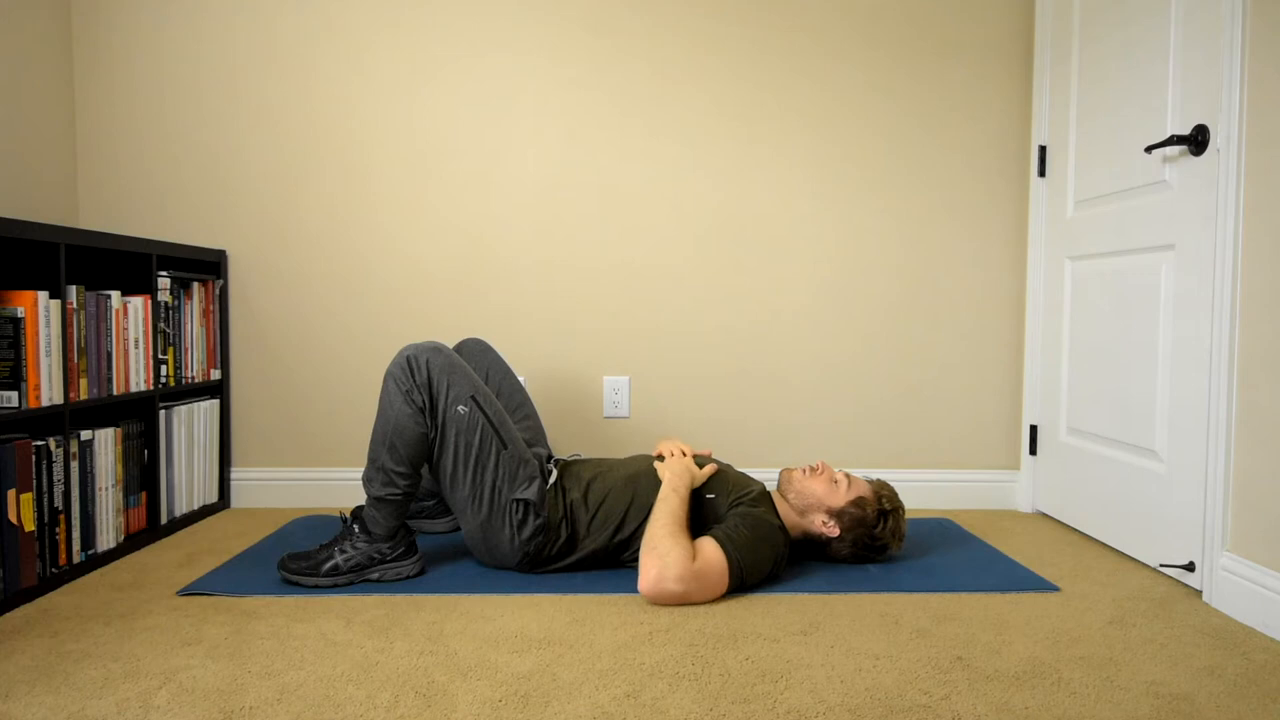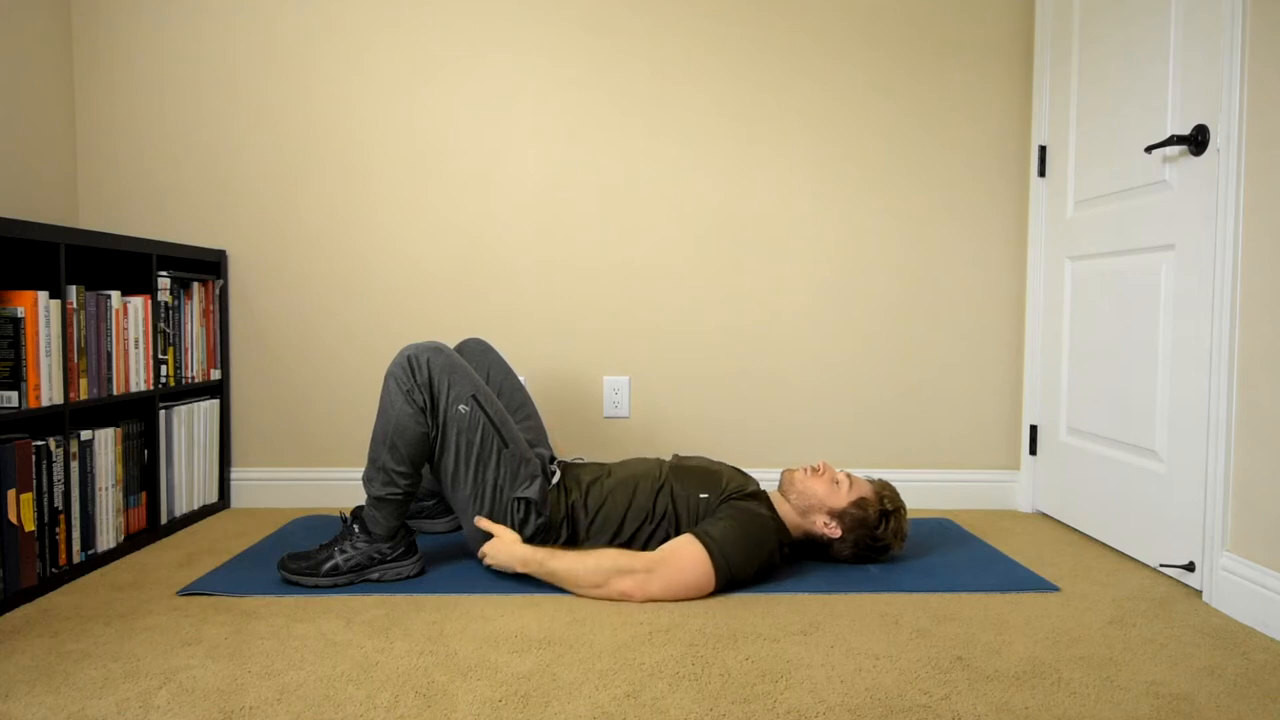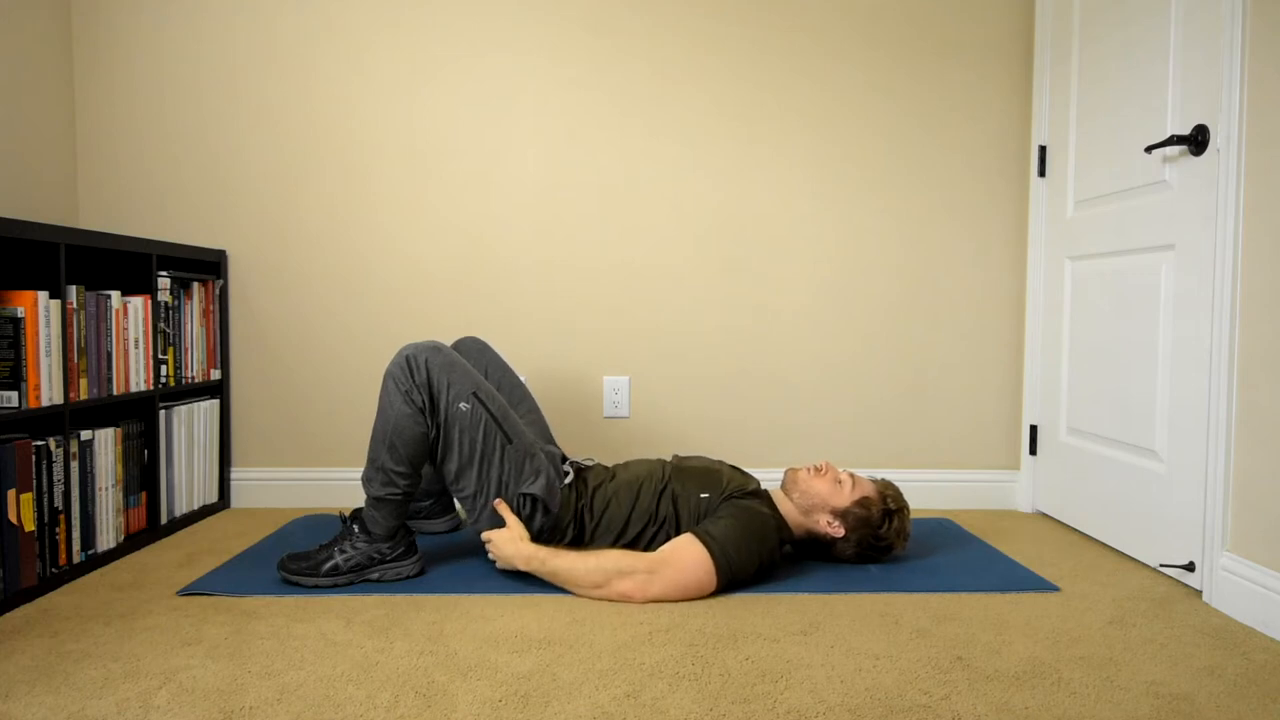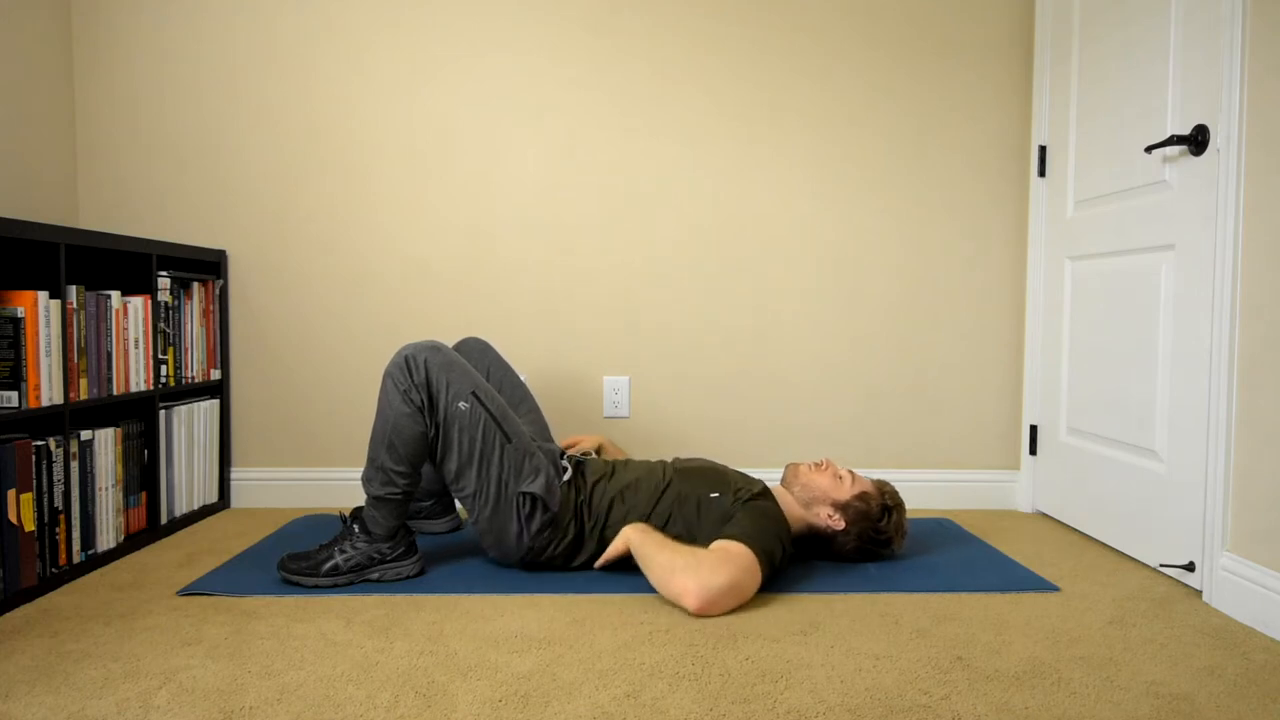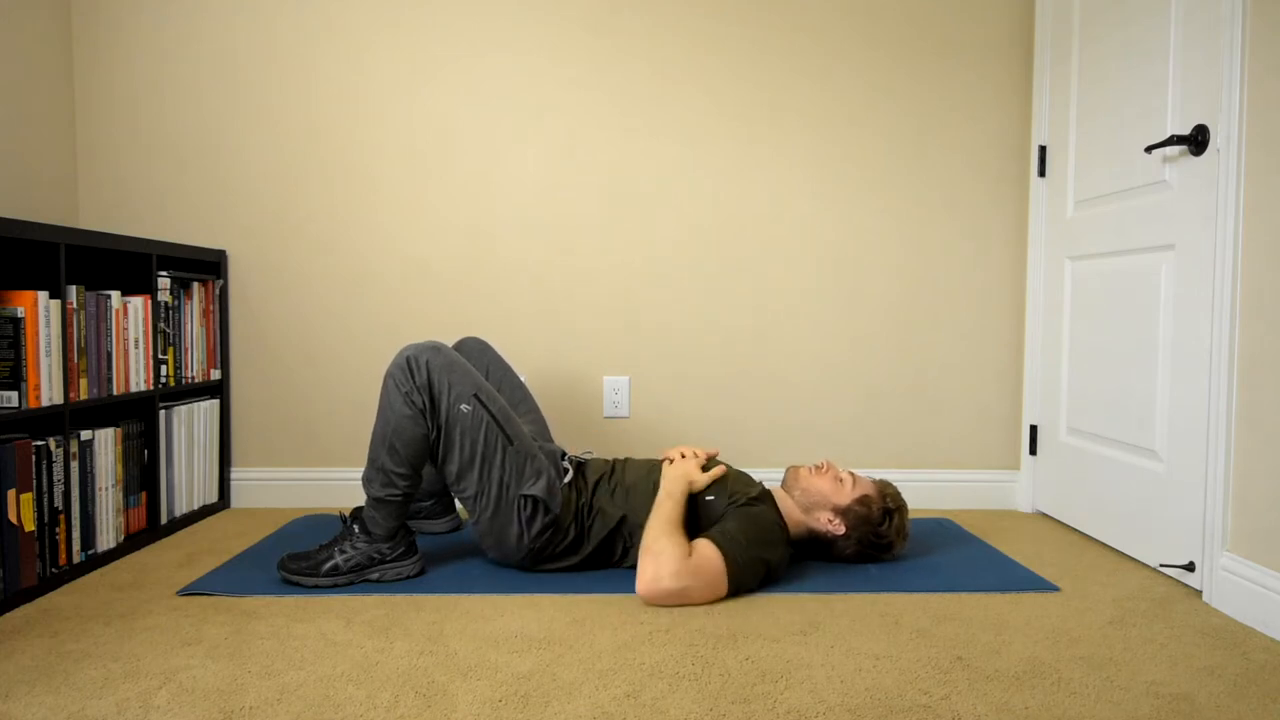
dt=1s
person 1, frame 1
left shoulder: (761, 537)
right shoulder: (755, 504)
left elbow: (661, 581)
left wrist: (679, 474)
right wrist: (678, 458)
left hip: (525, 520)
right hip: (552, 480)
left knee: (422, 364)
right knee: (470, 352)
left ankle: (377, 542)
right ankle: (424, 503)
person 1, frame 2
left shoulder: (752, 535)
right shoulder: (747, 503)
left elbow: (638, 579)
left wrist: (523, 557)
left hip: (529, 513)
right hip: (555, 483)
left knee: (422, 364)
right knee: (472, 352)
left ankle: (379, 543)
right ankle: (429, 501)
person 1, frame 3
left shoulder: (753, 533)
right shoulder: (751, 503)
left elbow: (640, 580)
left wrist: (527, 556)
left hip: (538, 508)
right hip: (564, 479)
left knee: (420, 365)
right knee: (468, 351)
left ankle: (379, 543)
right ankle: (428, 503)
person 1, frame 4
left shoulder: (764, 529)
right shoulder: (754, 502)
left elbow: (702, 590)
left wrist: (635, 533)
right wrist: (604, 448)
left hip: (534, 514)
right hip: (564, 480)
left knee: (420, 364)
right knee: (470, 353)
left ankle: (380, 542)
right ankle: (429, 503)
person 1, frame 5
left shoulder: (761, 540)
right shoulder: (758, 506)
left elbow: (658, 581)
left wrist: (676, 481)
right wrist: (688, 465)
left hip: (536, 516)
right hip: (564, 478)
left knee: (422, 365)
right knee: (470, 351)
left ankle: (379, 542)
right ankle: (428, 504)
